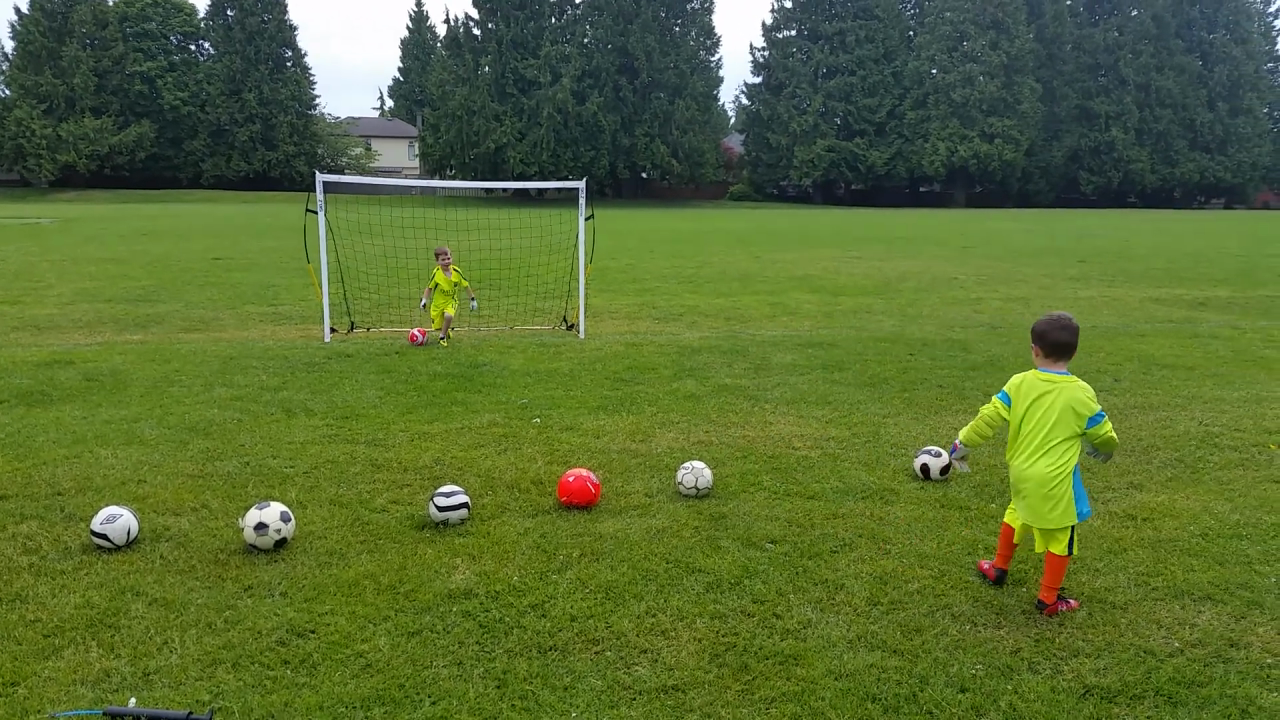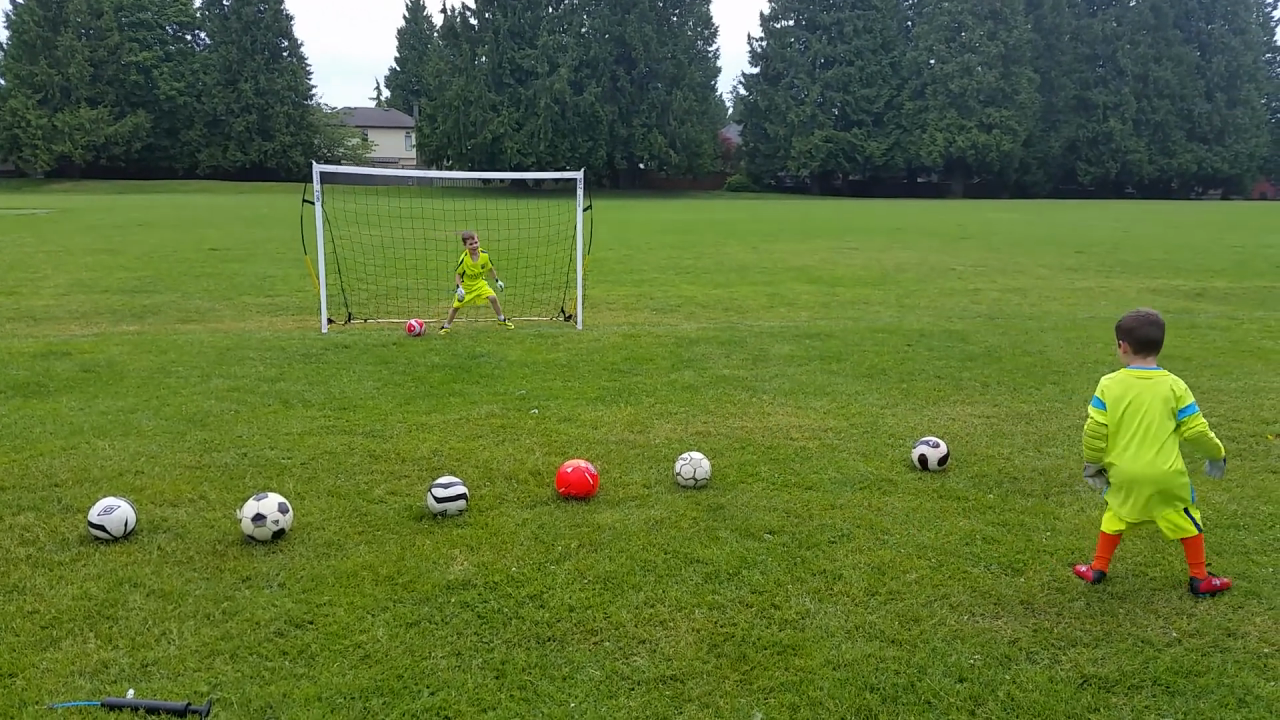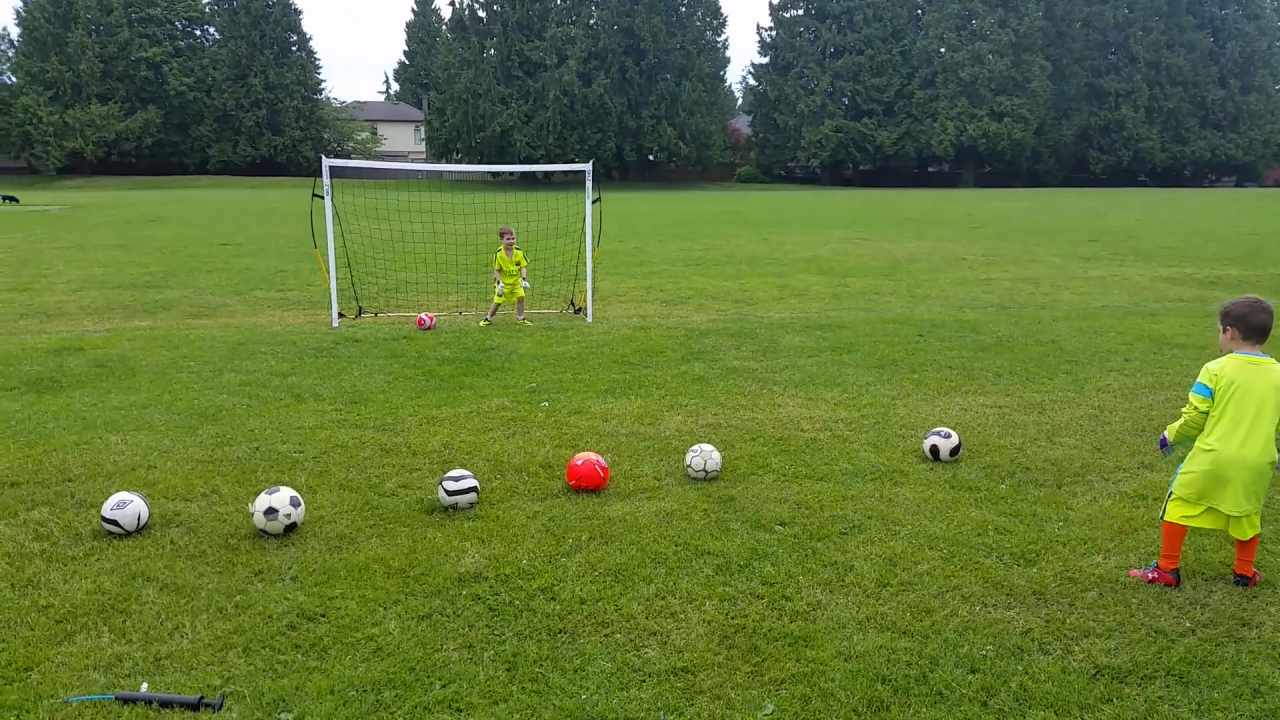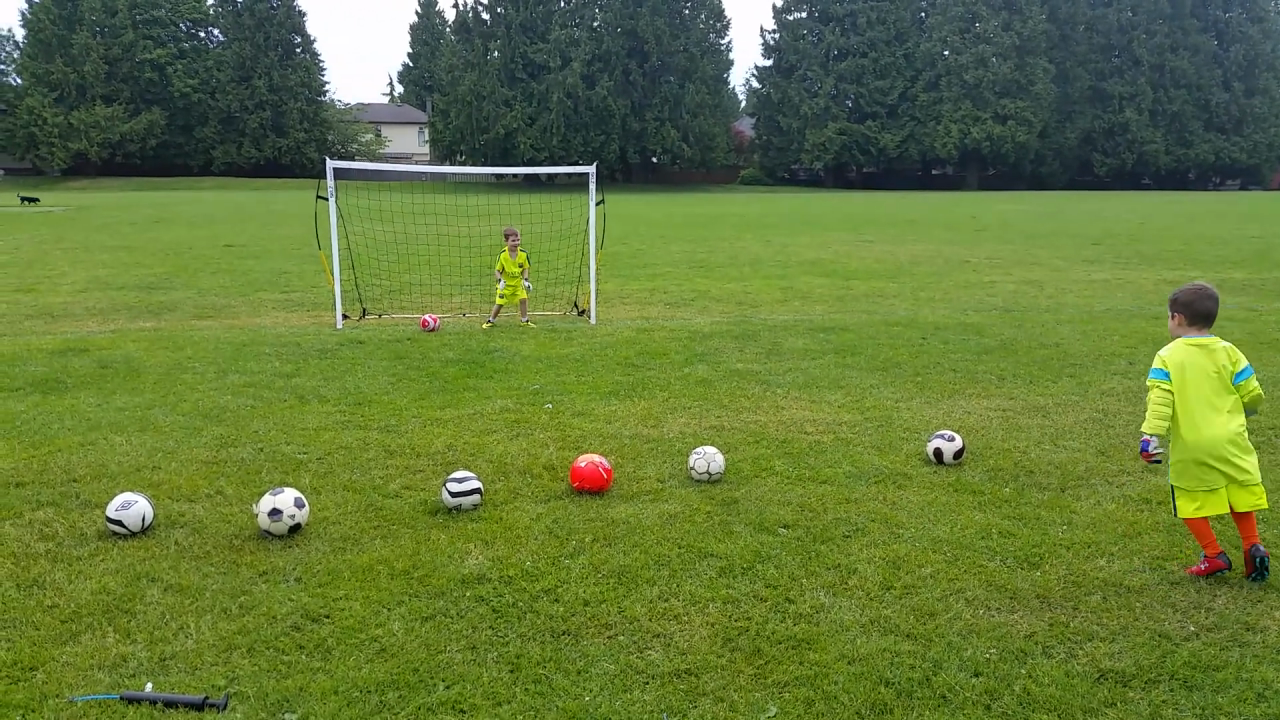
dt=0.5s
person 1, frame 1
left shoulder: (1018, 383)
right shoulder: (1082, 393)
left elbow: (990, 419)
right elbow: (1105, 435)
left wrist: (963, 442)
right wrist: (1105, 450)
left hip: (1020, 474)
right hip: (1055, 480)
left knee: (1018, 514)
right knee: (1060, 536)
left ankle: (998, 568)
right ankle: (1049, 599)
person 1, frame 2
left shoulder: (1109, 384)
right shoulder: (1174, 386)
left elbow: (1094, 431)
right elbow: (1196, 430)
left wrist: (1093, 464)
right wrist: (1217, 453)
left hip: (1122, 472)
right hip: (1164, 474)
left knee: (1116, 515)
right knee: (1186, 519)
left ankle: (1097, 568)
right ankle: (1200, 578)
person 1, frame 3
left shoulder: (1216, 370)
left elbow: (1194, 418)
left wrist: (1171, 437)
left hip: (1212, 460)
right hip: (1256, 464)
left knee: (1179, 504)
right knee: (1246, 514)
left ankle: (1167, 568)
right ankle: (1244, 571)
person 1, frame 4
left shoulder: (1166, 356)
right shoulder: (1228, 352)
left elbow: (1159, 401)
right elbow: (1253, 395)
left wrist: (1150, 435)
right wrist: (1244, 411)
left hip: (1190, 446)
right hip: (1229, 441)
left knee: (1191, 501)
right knee: (1240, 493)
left ankle: (1213, 555)
right ankle: (1253, 547)
